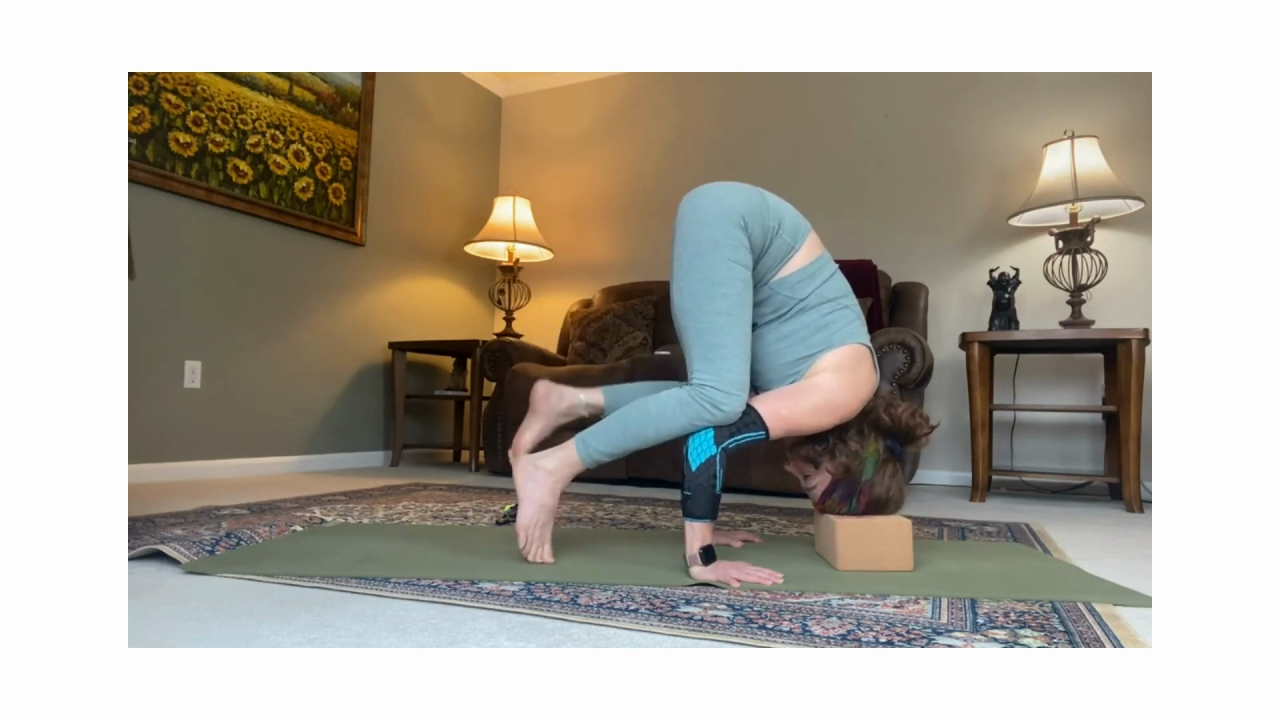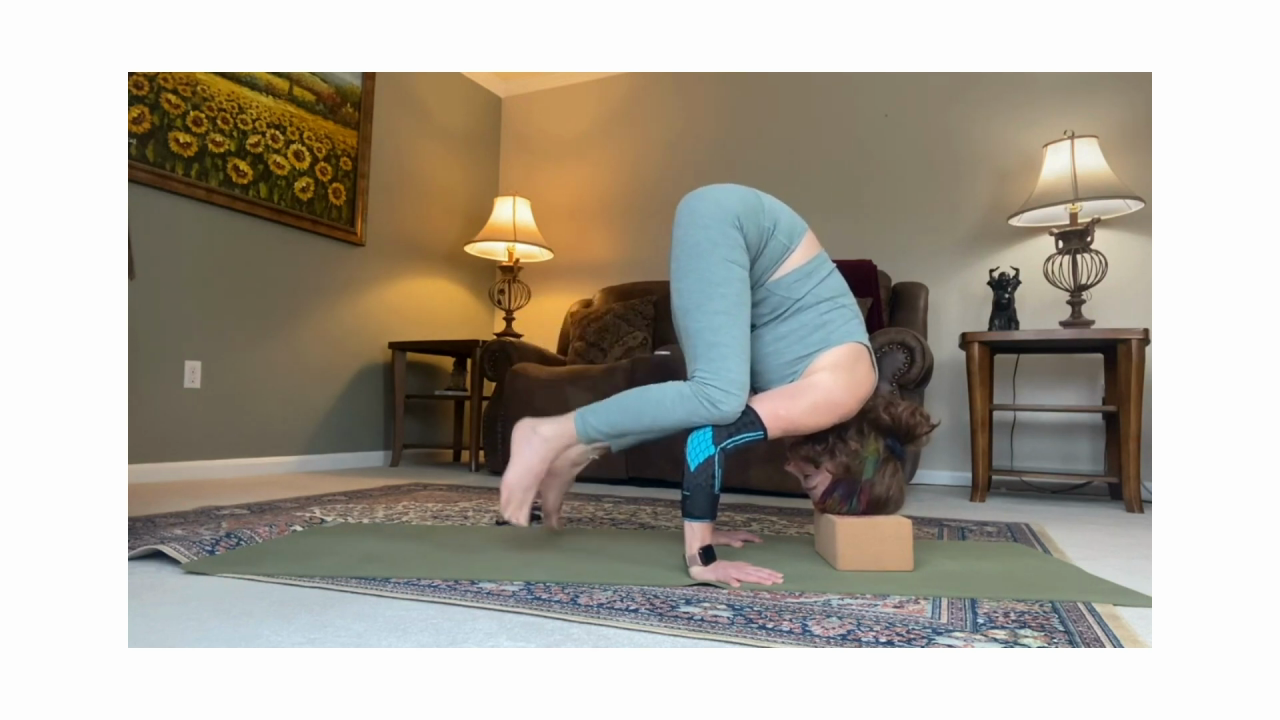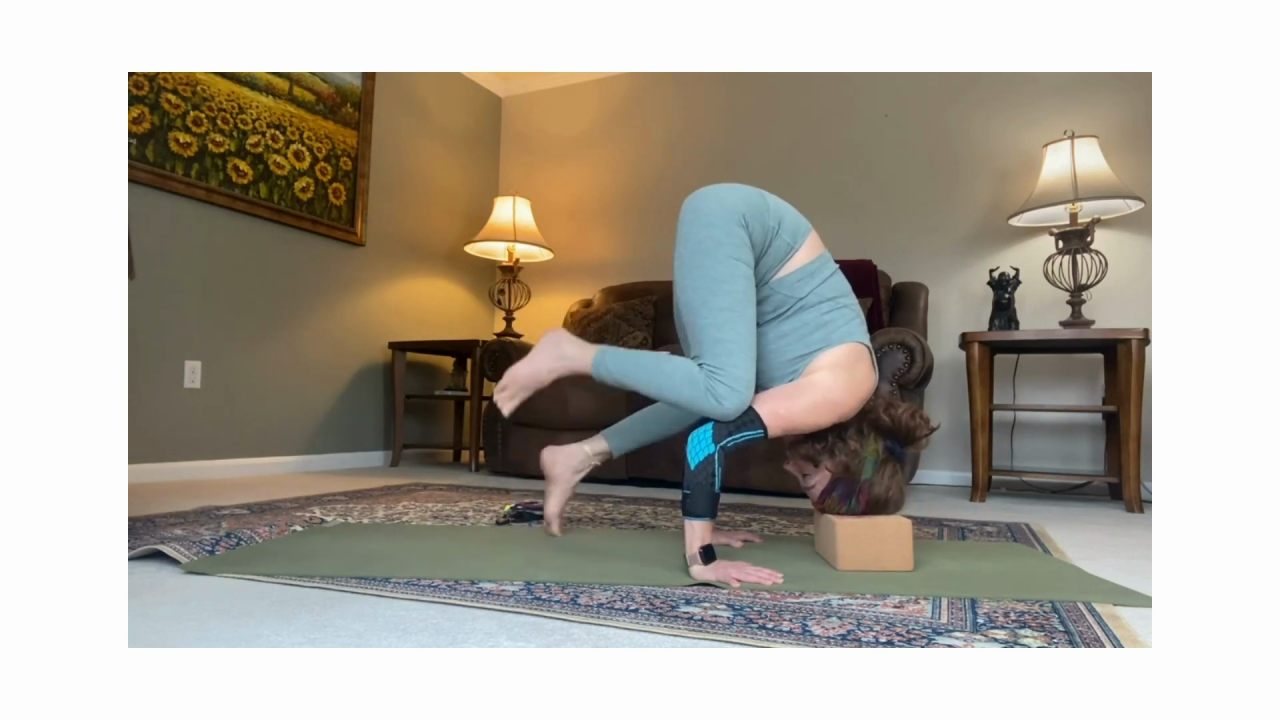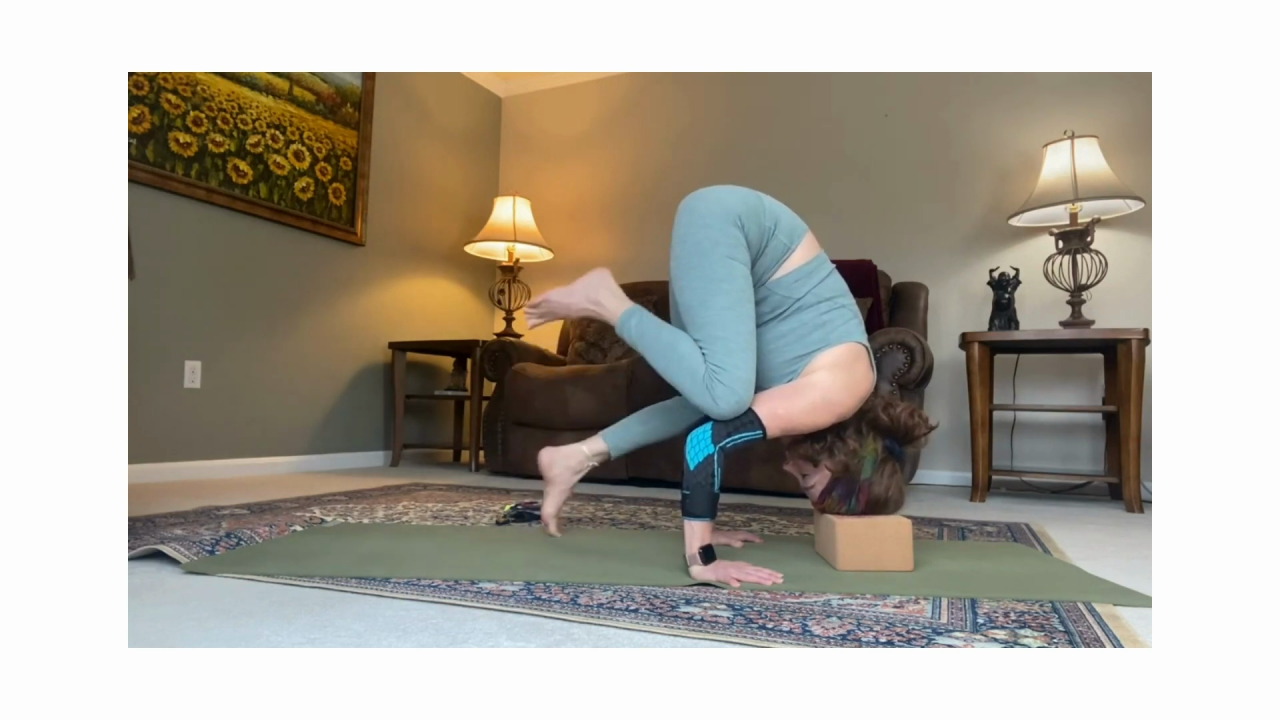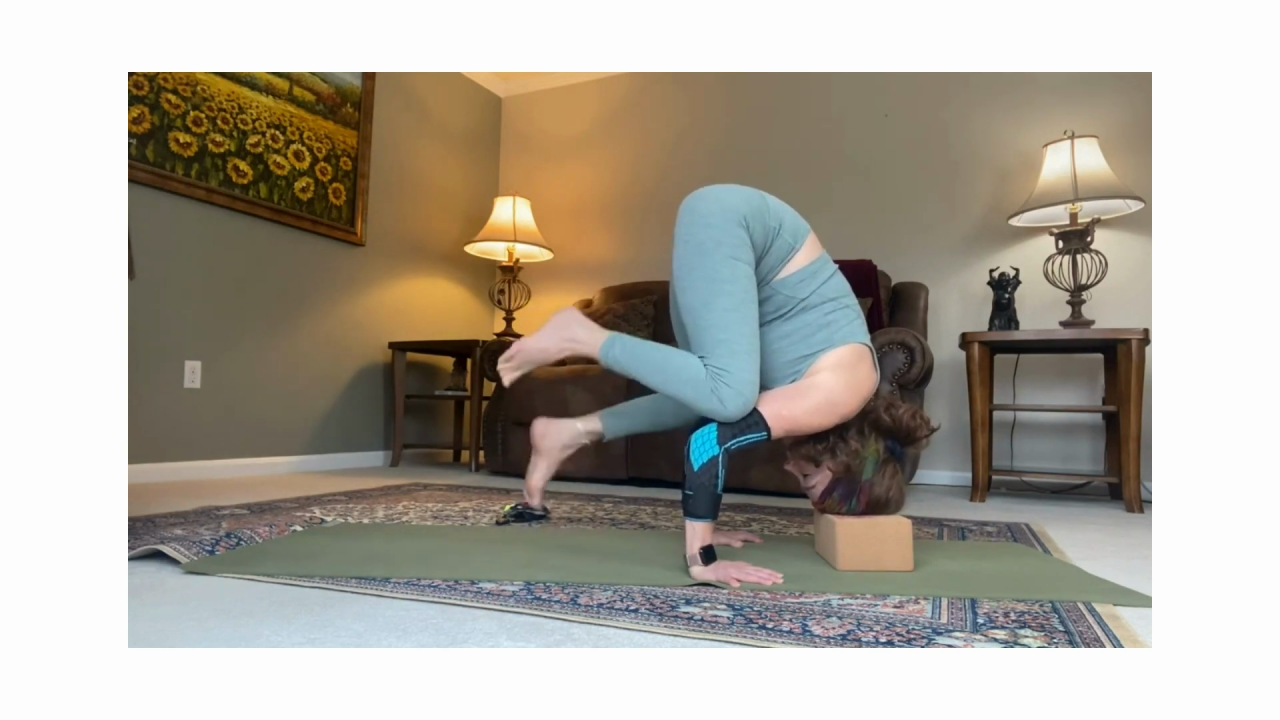
dt=0.3s
person 1, frame 1
left shoulder: (840, 388)
right shoulder: (838, 397)
right elbow: (713, 440)
left wrist: (704, 528)
right wrist: (701, 561)
left hip: (737, 227)
right hip: (727, 219)
left knee: (715, 400)
right knee: (717, 402)
left ankle: (574, 402)
right ankle: (551, 468)
person 1, frame 2
left shoulder: (844, 384)
right shoulder: (837, 396)
right elbow: (711, 441)
left wrist: (704, 530)
right wrist: (700, 560)
left hip: (738, 228)
right hip: (722, 219)
left knee: (713, 401)
right knee: (718, 400)
left ankle: (581, 449)
right ankle: (552, 438)
person 1, frame 3
left shoulder: (844, 385)
right shoulder: (837, 396)
right elbow: (712, 440)
left wrist: (703, 531)
right wrist: (701, 560)
left hip: (737, 229)
right hip: (727, 220)
left knee: (710, 397)
right knee: (723, 396)
left ankle: (580, 458)
right ankle: (572, 355)
person 1, frame 4
left shoulder: (838, 385)
right shoulder: (837, 394)
right elbow: (712, 439)
left wrist: (704, 529)
right wrist: (701, 560)
left hip: (736, 228)
right hip: (722, 219)
left knee: (716, 399)
right knee: (724, 395)
left ankle: (579, 458)
right ankle: (605, 301)
person 1, frame 5
left shoulder: (844, 384)
right shoulder: (839, 396)
right elbow: (714, 441)
left wrist: (705, 529)
right wrist: (700, 560)
left hip: (736, 229)
right hip: (724, 220)
left knee: (707, 397)
right knee: (727, 397)
left ankle: (569, 435)
right ankle: (580, 338)
